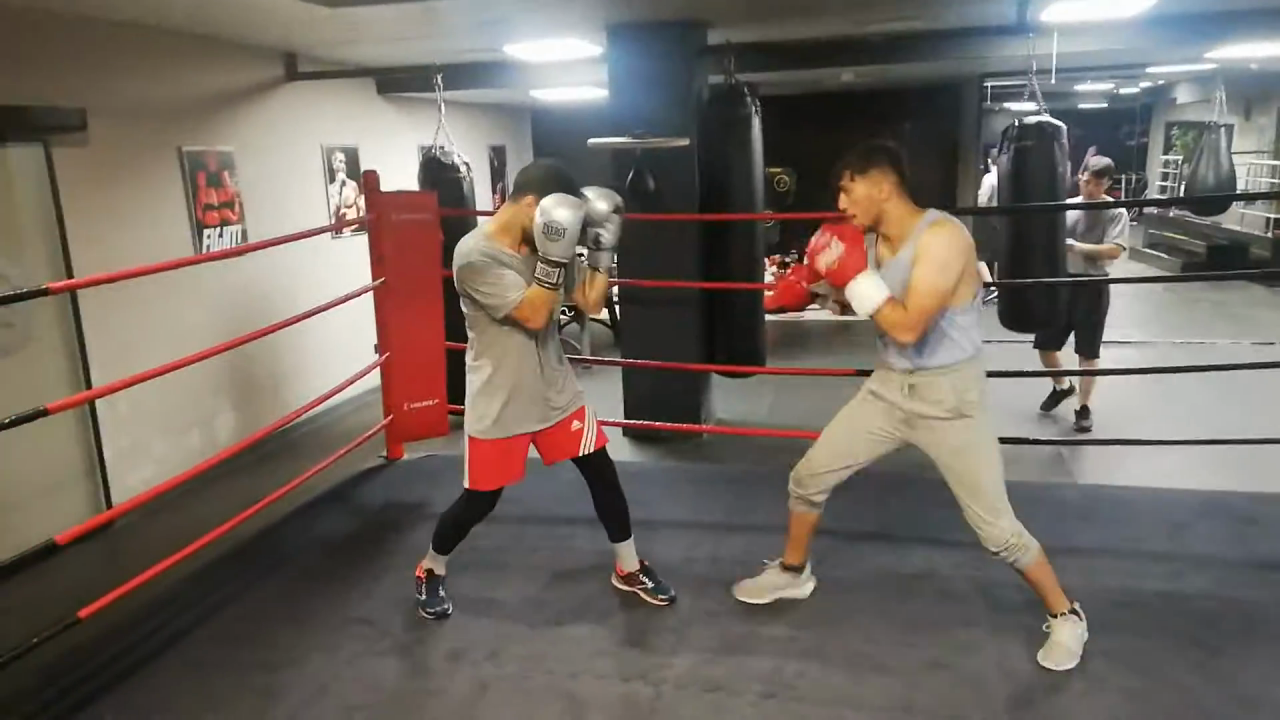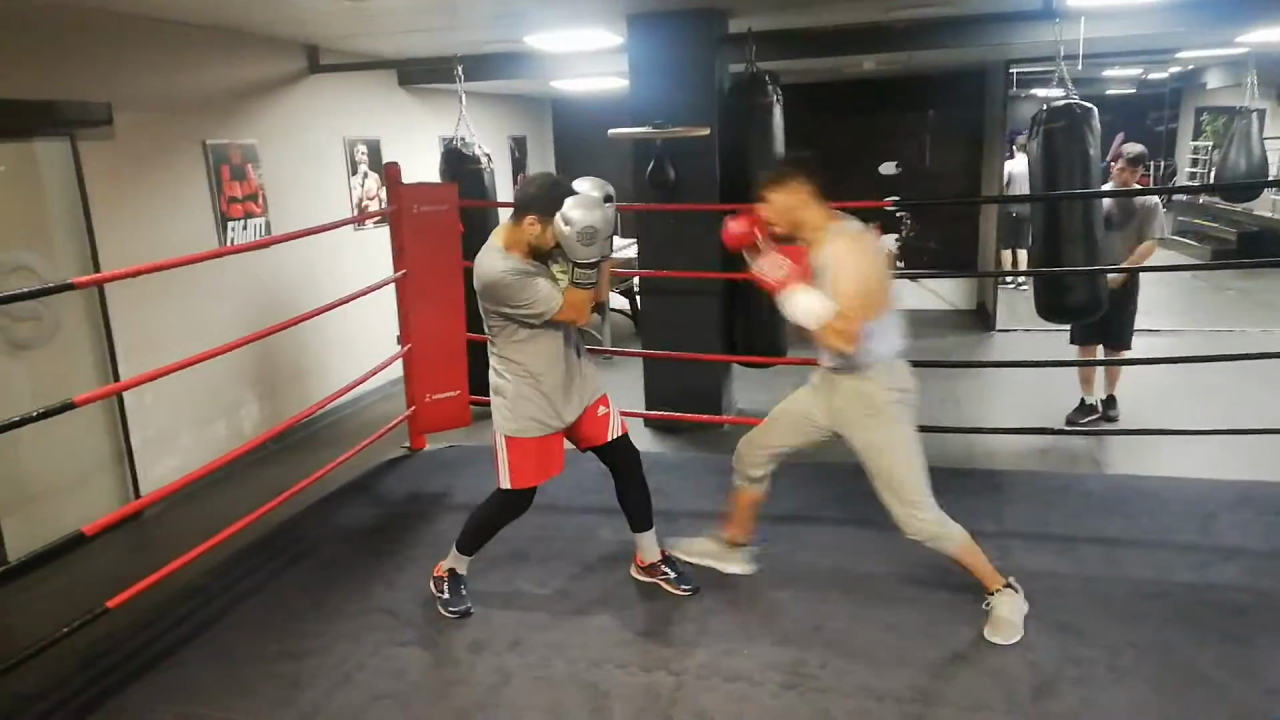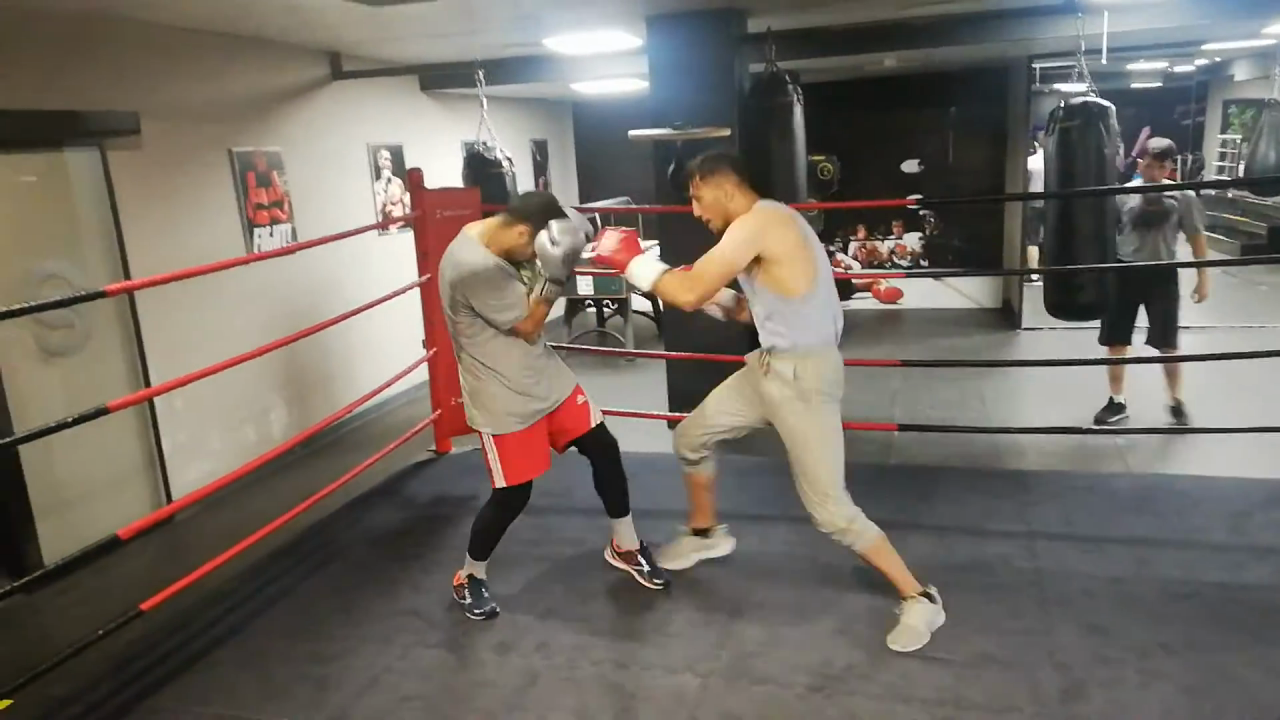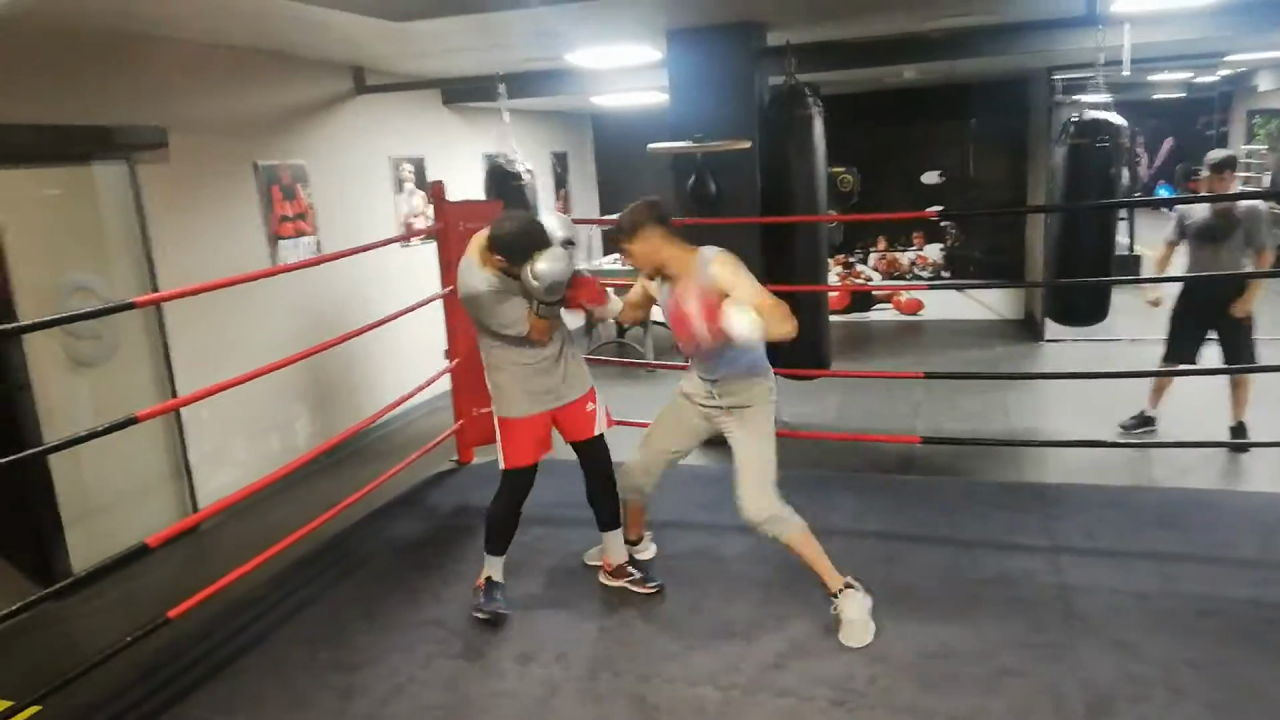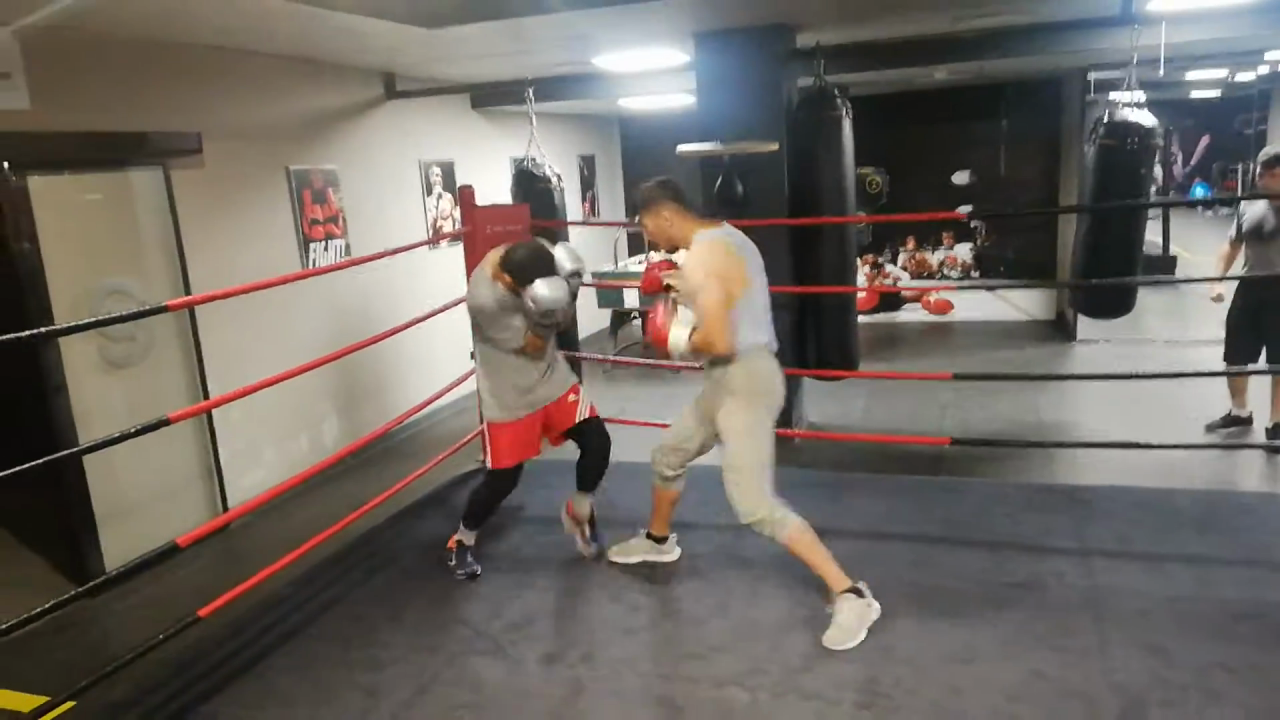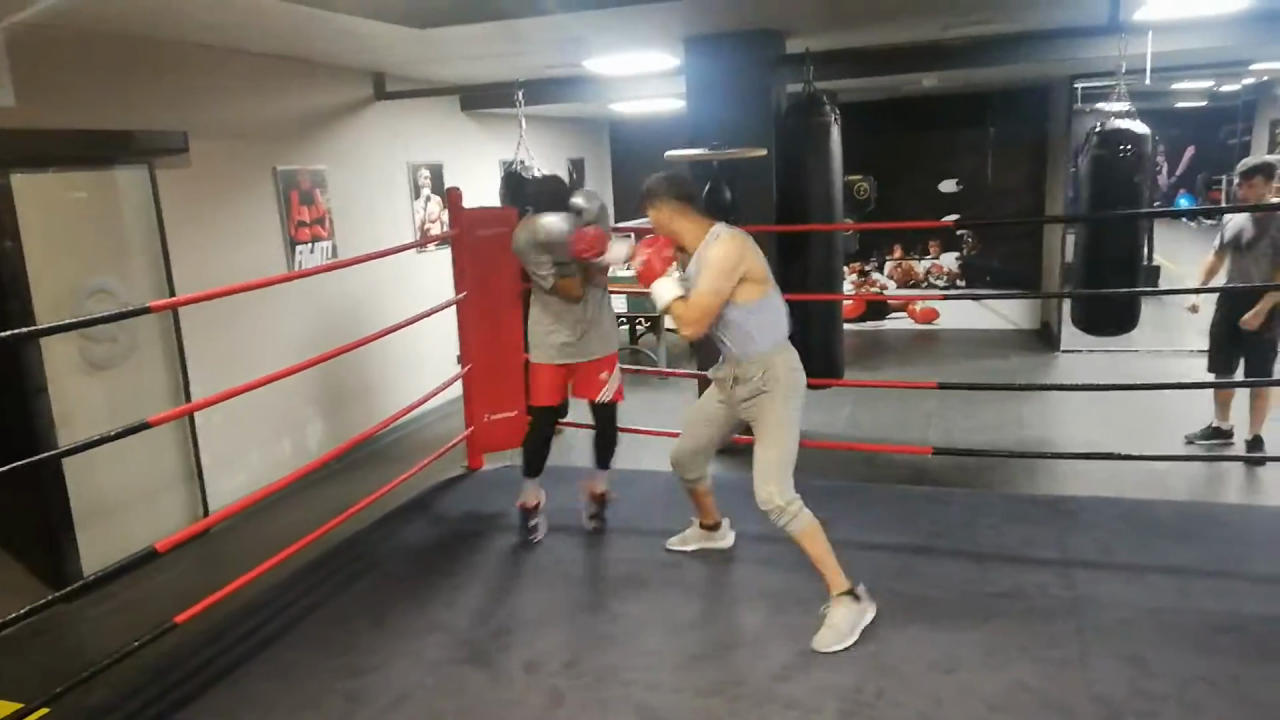
dt=0.4s
person 1, frame 1
left shoulder: (942, 237)
right shoulder: (881, 240)
left elbow: (906, 329)
right elbow: (856, 304)
left wrist: (851, 274)
right wrist: (825, 277)
left hip: (949, 396)
right hip: (889, 387)
left knee: (996, 527)
right knee: (809, 476)
left ankle: (1065, 616)
right ankle: (791, 571)
person 1, frame 2
left shoulder: (850, 244)
right shoulder: (815, 242)
left elbow: (843, 339)
right elbow: (782, 274)
left wrist: (790, 285)
right wrist: (760, 250)
left hip: (876, 389)
right hip: (833, 384)
left knee: (918, 518)
right knee: (753, 452)
left ankle: (1003, 592)
right ankle: (729, 545)
person 1, frame 3
left shoulder: (757, 226)
right shoulder: (768, 226)
left elbow: (687, 294)
left wrist: (628, 260)
right wrist: (718, 298)
left hip: (806, 376)
right hip: (772, 366)
left knee: (830, 511)
right knee: (691, 437)
left ankle: (920, 599)
right ankle: (706, 534)
person 1, frame 4
left shoulder: (719, 268)
right shoulder: (661, 275)
left elbow: (784, 324)
right elbow: (628, 312)
left wrist: (722, 318)
left hip: (745, 396)
right hip: (700, 390)
left knee: (760, 508)
right knee: (637, 471)
left ankle: (846, 591)
right ankle: (635, 541)
person 1, frame 5
left shoulder: (705, 253)
right shoulder: (726, 236)
left elbow: (719, 343)
left wrist: (674, 336)
right wrist: (675, 292)
left hip: (745, 381)
right hip: (726, 380)
left knee: (755, 506)
right knee: (668, 454)
left ankle: (852, 596)
right ankle: (658, 540)
person 1, frame 6
left shoulder: (724, 249)
right shoulder: (701, 248)
left elbow: (691, 326)
left wrist: (659, 278)
left hip: (770, 378)
right hip: (733, 374)
left knee: (774, 496)
right knee: (686, 456)
left ankle: (848, 596)
right ankle: (713, 527)
person 2, frame 1
left shoulder: (543, 240)
right shoulder: (474, 256)
left elbow: (591, 304)
right elbow: (533, 315)
left wrist: (602, 244)
right wrist: (554, 254)
left hip: (554, 391)
right hip: (497, 403)
left knee: (602, 473)
right knee: (479, 499)
left ankle: (629, 568)
right ankle: (432, 570)
person 2, frame 2
left shoulder: (534, 244)
right shoulder: (498, 274)
left elbow: (597, 293)
right elbow: (575, 313)
left wrist: (594, 247)
right wrist: (585, 253)
left hip: (574, 383)
right hip: (526, 399)
left knee: (627, 461)
right knee: (514, 497)
left ankle: (650, 560)
right ankle: (450, 570)
person 2, frame 3
left shoulder: (487, 237)
right shoulder: (474, 268)
right elbow: (528, 328)
left wrist: (547, 268)
right wrist: (552, 273)
left hip: (546, 376)
right hip: (503, 396)
left knee: (604, 449)
right knee: (512, 495)
left ankle: (626, 546)
right ankle: (470, 576)
person 2, frame 4
left shoulder: (515, 244)
right shoulder: (478, 288)
right elbow: (540, 336)
left wrist: (565, 279)
right wrist: (546, 292)
left hip: (563, 372)
right hip: (519, 389)
left knee: (598, 463)
right knee: (516, 483)
left ankle: (617, 562)
right ankle: (490, 578)
person 2, frame 5
left shoulder: (534, 261)
right shoulder: (486, 299)
left elbow: (562, 314)
right elbow: (534, 347)
left wrist: (566, 286)
right wrist: (545, 316)
left hip: (551, 377)
right hip: (507, 394)
left knee: (596, 444)
right knee: (503, 478)
left ankle: (579, 511)
right ankle: (462, 541)
person 2, frame 6
left shoulder: (587, 215)
right shoulder: (525, 238)
left elbow: (600, 278)
right elbow: (570, 292)
left wrist: (590, 235)
right wrist: (555, 248)
left hip: (597, 336)
right hip: (550, 341)
left knee: (605, 416)
right knee: (543, 419)
left ankle: (597, 489)
right ankle: (531, 498)
person 3, frame 1
left shoulder: (1116, 212)
right shoulder: (1067, 207)
left elbow: (1114, 250)
left wrist: (1080, 248)
left hip: (1093, 287)
left knee: (1088, 352)
right knee: (1045, 345)
left ankle: (1083, 408)
right ankle: (1062, 386)
person 3, frame 2
left shoulder: (1148, 202)
left elbow: (1149, 245)
left wrist: (1121, 273)
left hip: (1122, 280)
left knee: (1115, 346)
right knee: (1086, 343)
left ankle: (1110, 397)
right ankle: (1090, 403)
person 3, frame 3
left shoulder: (1182, 197)
right shoulder: (1121, 195)
left elbow: (1196, 237)
left wrist: (1203, 278)
left hip: (1162, 275)
right hip: (1125, 274)
left knee: (1167, 344)
right knee: (1116, 342)
left ankle: (1176, 401)
right ankle: (1117, 403)
person 3, frame 4
left shoulder: (1251, 209)
right shoulder: (1188, 209)
left elbow: (1265, 256)
right elbow: (1170, 247)
left wrist: (1248, 297)
right wrist: (1155, 284)
left hip: (1233, 291)
right hip: (1196, 289)
left knee: (1239, 364)
right knee: (1172, 356)
left ankle: (1238, 424)
right ankle: (1149, 414)
person 3, frame 5
right shoulder: (1248, 206)
right elbow: (1233, 245)
right wrist: (1219, 280)
right hip: (1249, 289)
right knee: (1236, 358)
right ankle: (1240, 413)
person 3, frame 6
right shoulder: (1232, 217)
right wrist: (1198, 290)
right hip: (1229, 299)
right knee: (1222, 368)
left ankle: (1255, 437)
right ankle: (1221, 426)
